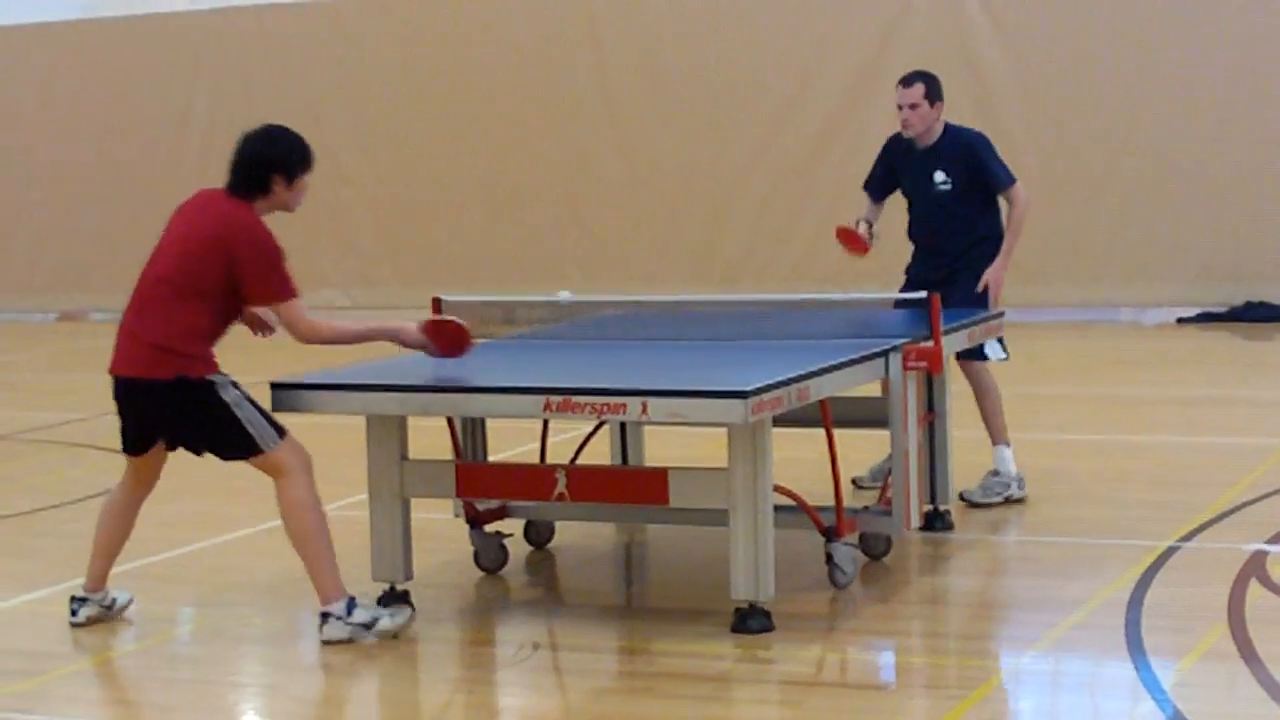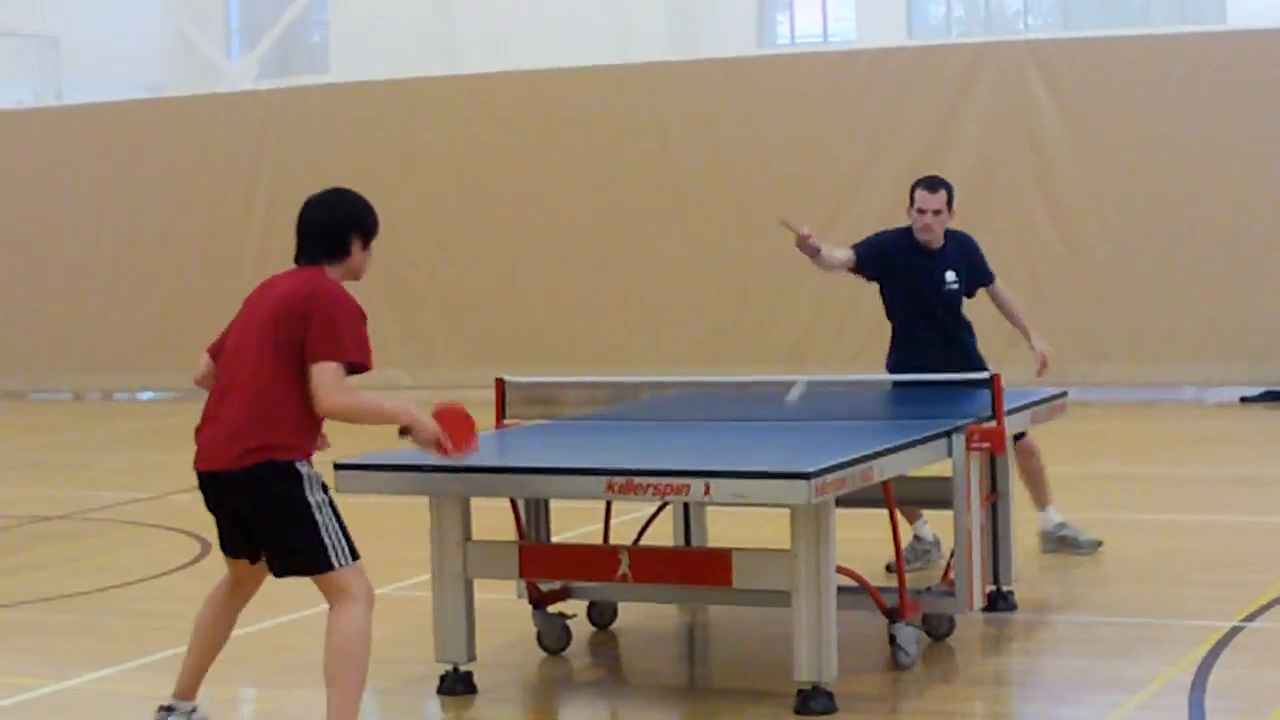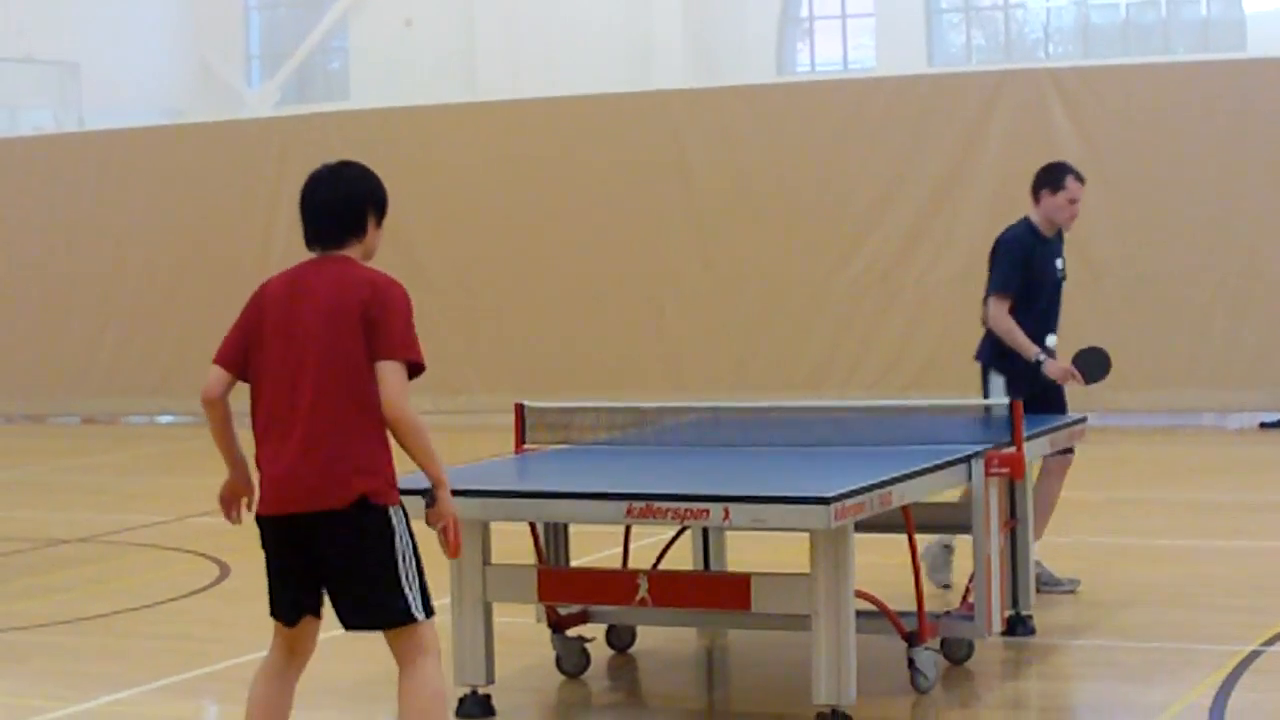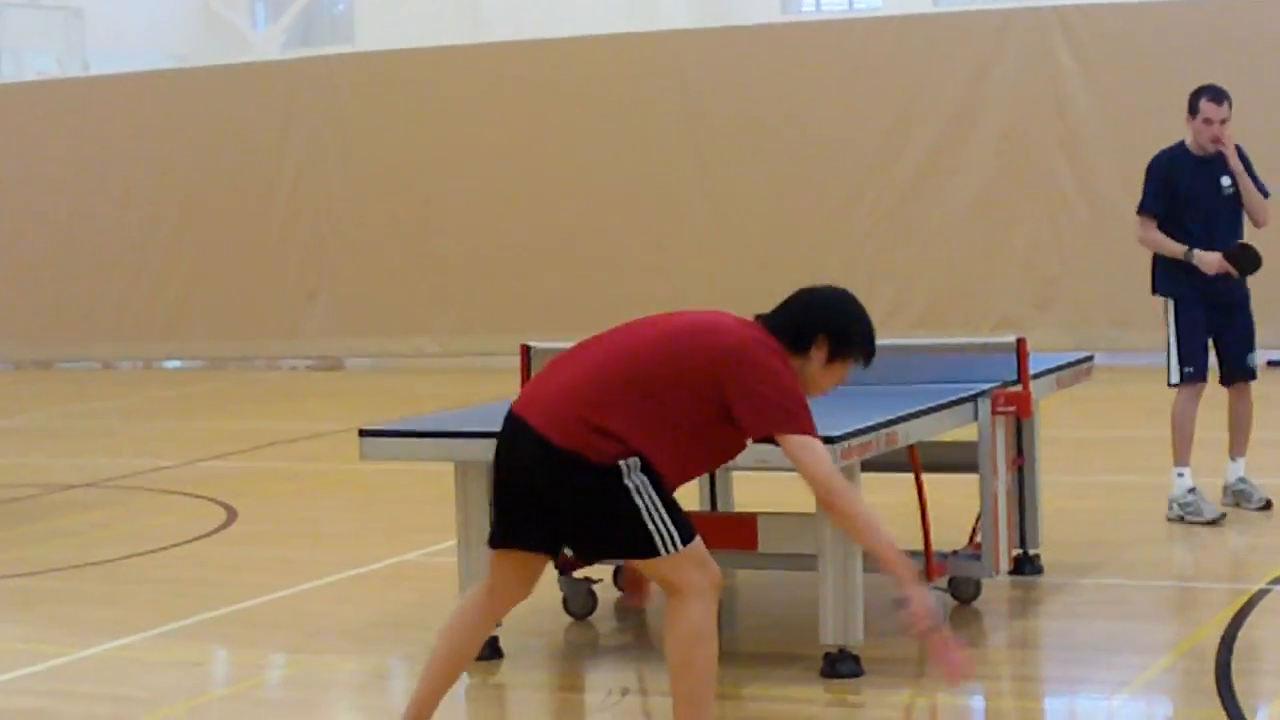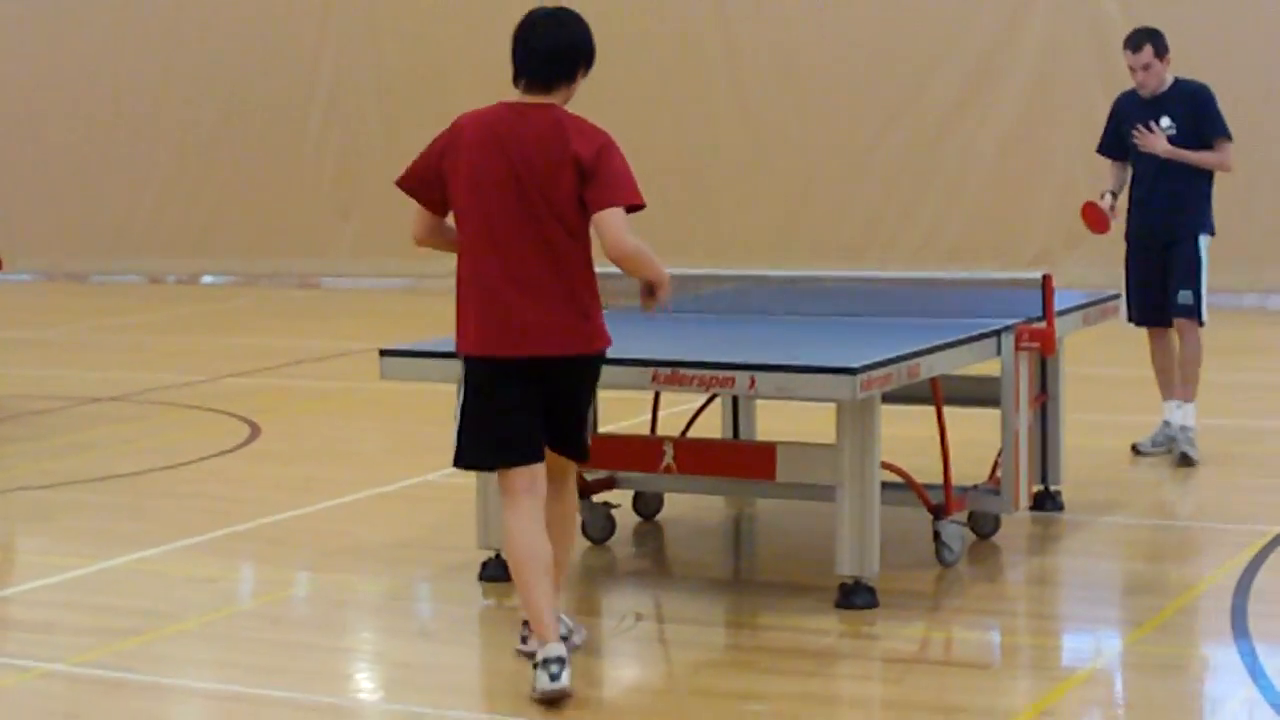
dt=1s
person 1, frame 1
left shoulder: (201, 204)
right shoulder: (252, 237)
right elbow: (305, 329)
right wrist: (390, 330)
left hip: (132, 364)
right hip: (180, 370)
left knee: (140, 472)
right knee: (292, 465)
left ankle: (91, 596)
right ankle: (337, 609)
person 1, frame 2
left shoulder: (268, 292)
right shoulder: (333, 301)
left elbow: (207, 374)
right elbow: (332, 400)
right wrist: (409, 415)
left hip: (215, 459)
right hip: (270, 461)
left knee: (242, 577)
right knee: (351, 594)
person 1, frame 3
left shoulder: (270, 294)
right shoulder: (381, 293)
left elbow: (212, 391)
right elbow: (394, 408)
left wrist: (237, 470)
right wrist: (440, 483)
left hip: (281, 502)
right hip: (357, 499)
left knee: (290, 647)
right knee: (418, 649)
person 1, frame 4
left shoulder: (726, 339)
right shoulder: (767, 371)
right elbow: (830, 489)
right wrist: (910, 588)
left hip: (533, 424)
right hip: (581, 450)
left knee: (503, 583)
right knee: (696, 585)
person 1, frame 5
left shoulder: (465, 134)
right shoulder: (590, 144)
left elbow: (425, 231)
right elbow: (618, 244)
right wrist: (659, 276)
left hip: (492, 343)
right hip: (572, 340)
left knee: (520, 497)
right knee: (560, 475)
left ankle: (550, 647)
right ankle: (547, 623)
person 2, frame 1
left shoulder: (970, 145)
right shoulder: (896, 149)
left elbow: (1018, 199)
right elbow: (875, 196)
left wrist: (1001, 264)
right wrist: (866, 222)
left hip: (975, 269)
right hip: (927, 268)
left knee: (972, 360)
left ankle: (1007, 473)
person 2, frame 2
left shoulder: (963, 246)
right shoulder: (887, 246)
left elbow: (992, 287)
right elbow: (840, 259)
left wrist: (1031, 336)
right wrist: (813, 250)
left hip: (964, 363)
right hip: (911, 372)
left knee: (1022, 441)
left ankle: (1052, 526)
right ankle: (924, 537)
person 2, frame 3
left shoulder: (1054, 241)
right shoulder: (1014, 243)
right elbow: (995, 314)
left wrist: (1054, 360)
right wrist: (1042, 359)
left hip: (1041, 372)
right hip: (1007, 370)
left knee: (1060, 460)
right ankle: (944, 545)
person 2, frame 4
left shoulder: (1234, 157)
right shoulder: (1165, 164)
left elbow: (1261, 219)
right elbow: (1145, 232)
left wrist: (1236, 166)
right wrist: (1194, 255)
left hip: (1232, 290)
right hip: (1185, 293)
left knee: (1241, 383)
right knee: (1190, 384)
left ankle: (1236, 478)
right ankle: (1181, 490)
person 2, frame 5
left shoulder: (1196, 96)
right shoulder: (1124, 105)
left elbow: (1224, 160)
left wrist: (1169, 150)
right wrist: (1111, 193)
left hip: (1189, 229)
right hip: (1142, 233)
left knee: (1186, 321)
right knee: (1155, 327)
left ankle: (1188, 421)
right ankle: (1172, 420)
